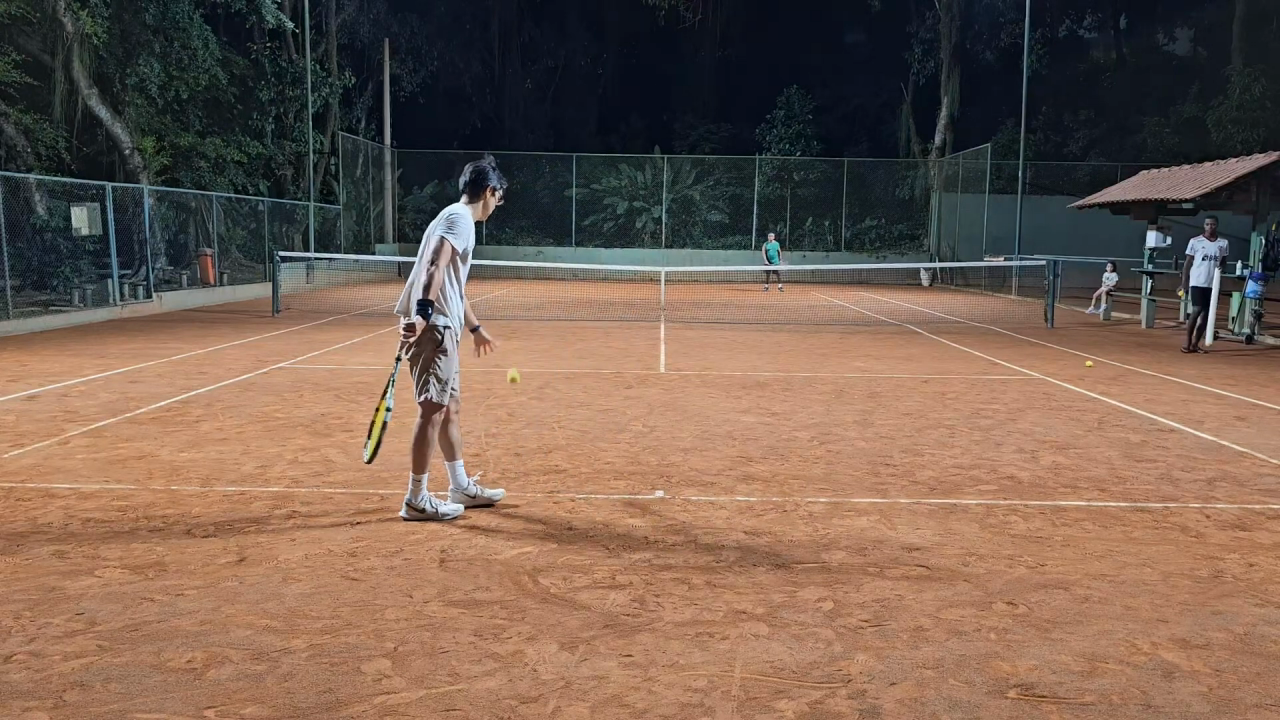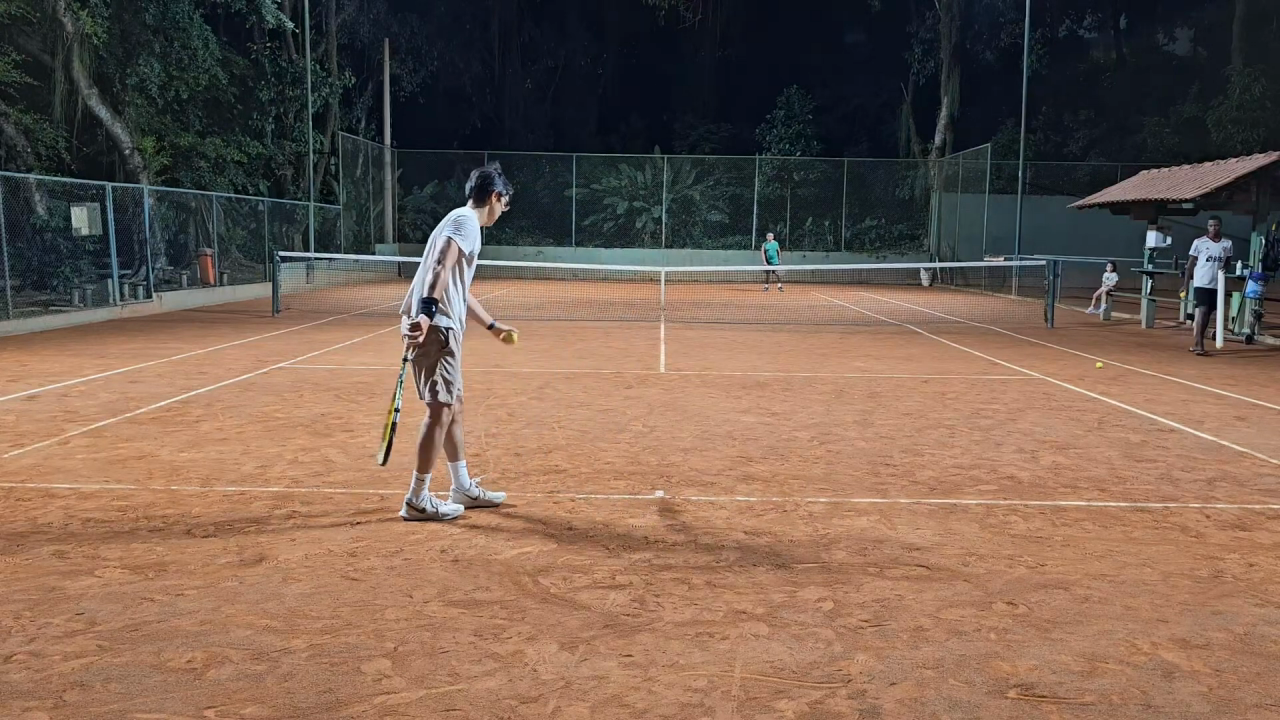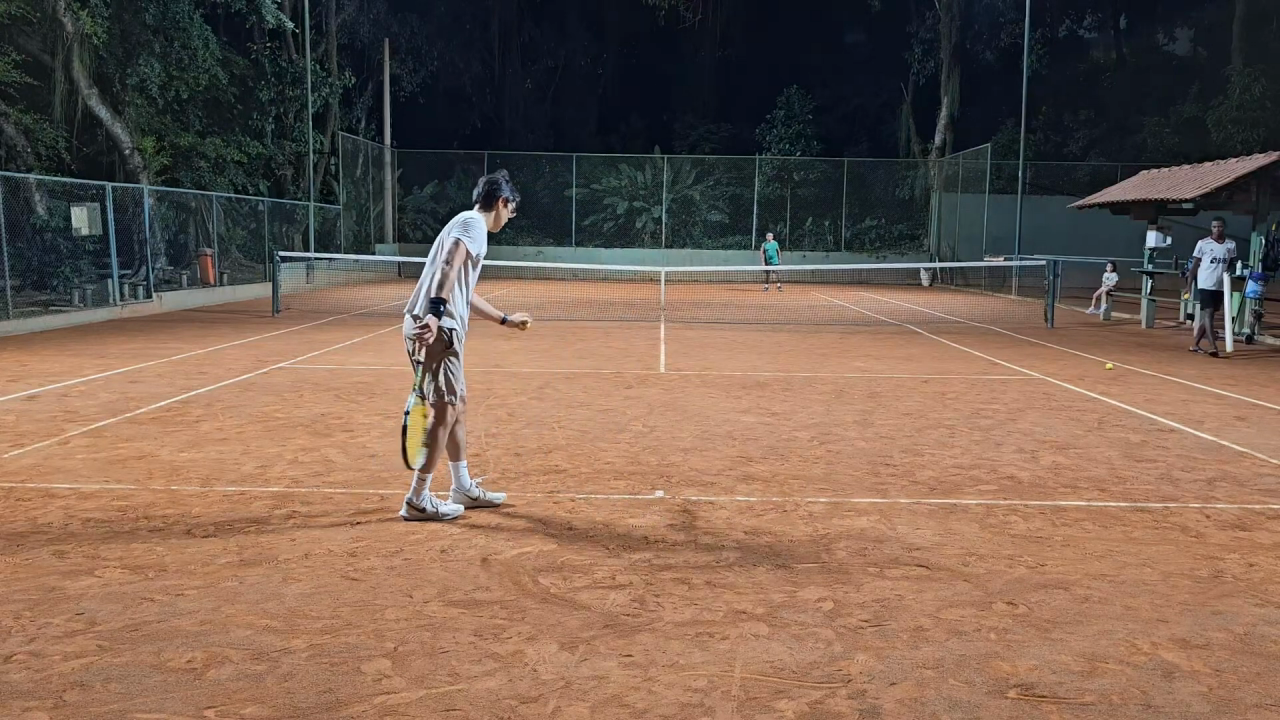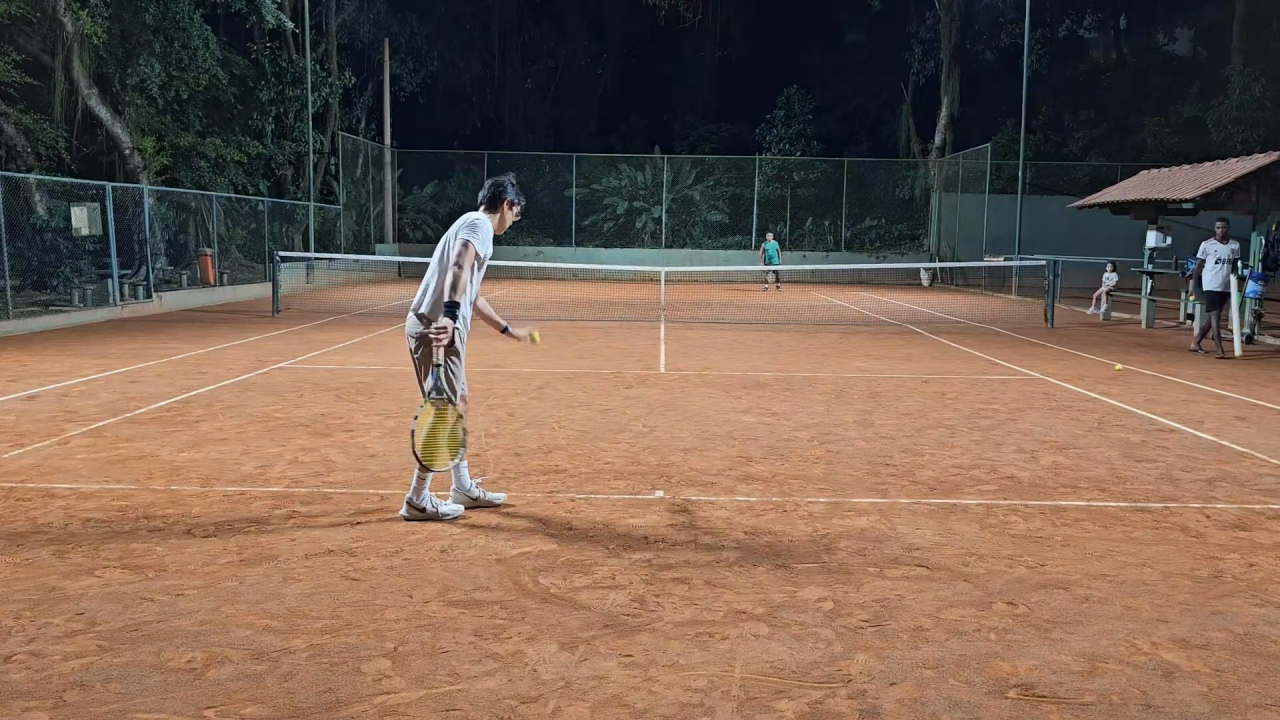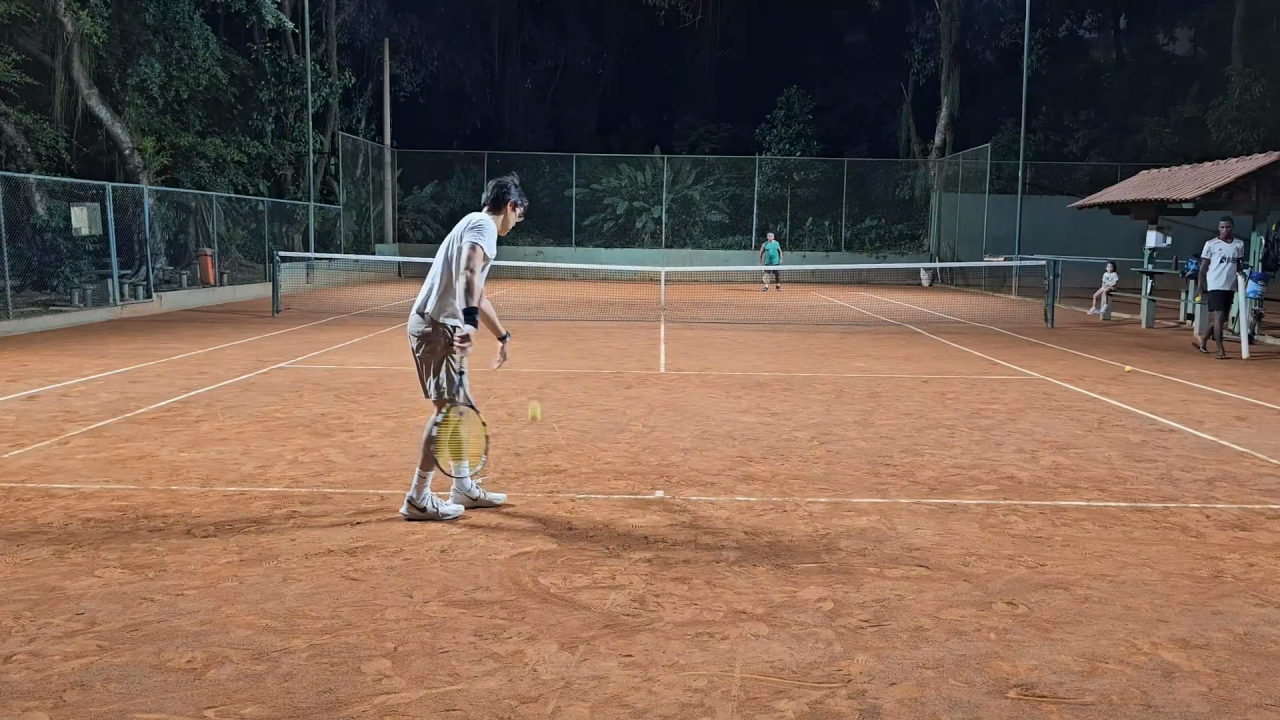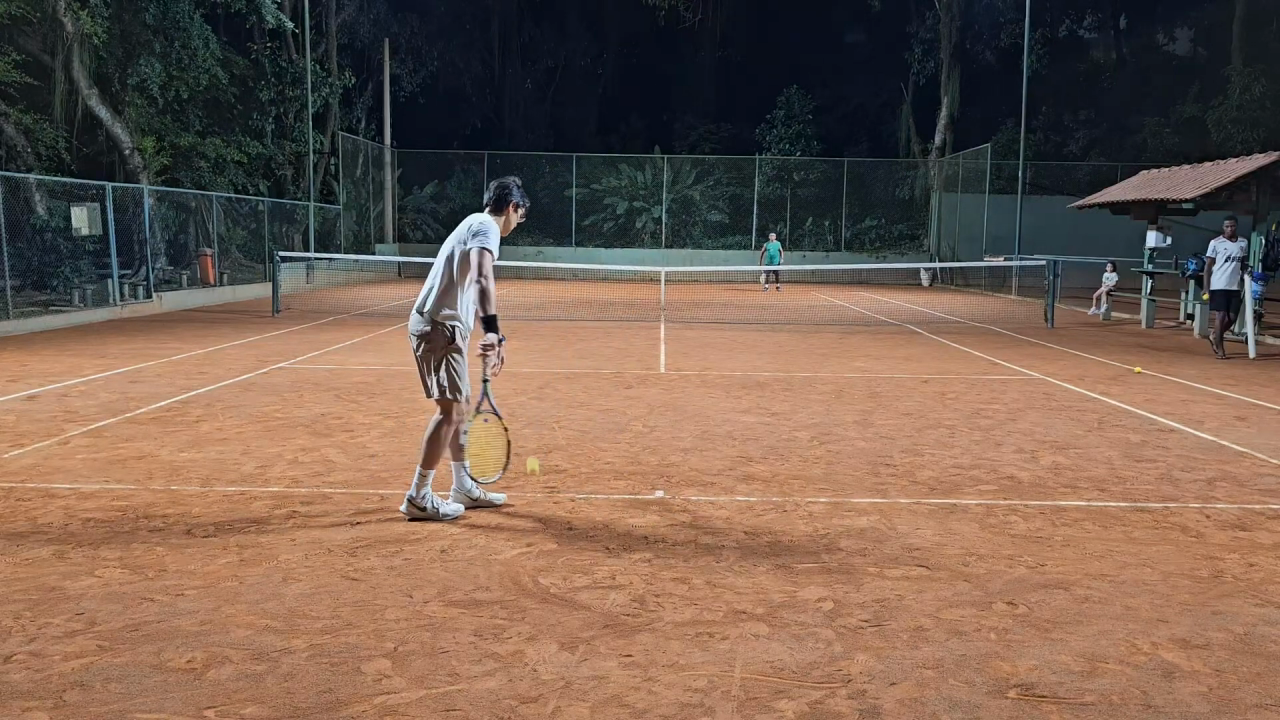
dt=0.1s
person 1, frame 1
left shoulder: (456, 217)
right shoulder: (459, 218)
right elbow: (434, 266)
left wrist: (476, 328)
right wrist: (422, 312)
left hip: (441, 327)
right hip: (432, 326)
left knee: (450, 407)
right knee: (432, 410)
left ankle: (462, 488)
right ankle: (416, 500)
person 1, frame 2
left shoulder: (461, 223)
right shoulder: (465, 219)
left elbow: (459, 291)
right elbow: (439, 267)
left wrist: (492, 325)
right wrist: (426, 311)
left hip: (440, 326)
right hip: (434, 327)
left knee: (453, 406)
right knee: (440, 411)
left ankle: (463, 488)
right ankle: (417, 500)
person 1, frame 3
left shoulder: (468, 225)
right shoulder: (472, 222)
left elbow: (467, 293)
right elbow: (447, 267)
left wrist: (506, 319)
right wrist: (435, 311)
left hip: (441, 326)
right hip: (436, 327)
left knee: (455, 407)
right knee: (445, 410)
left ankle: (463, 488)
right ankle: (418, 500)
person 1, frame 4
left shoulder: (473, 225)
right shoulder: (478, 223)
left elbow: (474, 296)
right elbow: (459, 269)
left wrist: (507, 328)
right wrist: (449, 315)
left hip: (434, 325)
right hip: (436, 326)
left knee: (456, 407)
left ankle: (463, 488)
right ankle: (418, 499)
person 1, frame 5
left shoulder: (474, 225)
right shoulder: (483, 224)
left elbow: (477, 297)
right elbow: (470, 272)
left wrist: (502, 336)
right wrist: (468, 321)
left hip: (436, 325)
right hip: (439, 327)
right knee: (449, 408)
left ankle: (464, 488)
right ankle: (419, 498)
person 1, frame 6
left shoulder: (476, 226)
right shoulder: (485, 226)
left elbow: (477, 295)
right elbow: (484, 280)
left wrist: (496, 342)
right wrist: (491, 332)
left hip: (439, 325)
right hip: (440, 325)
left knee: (460, 406)
right knee: (450, 409)
left ankle: (464, 488)
right ankle: (419, 496)
